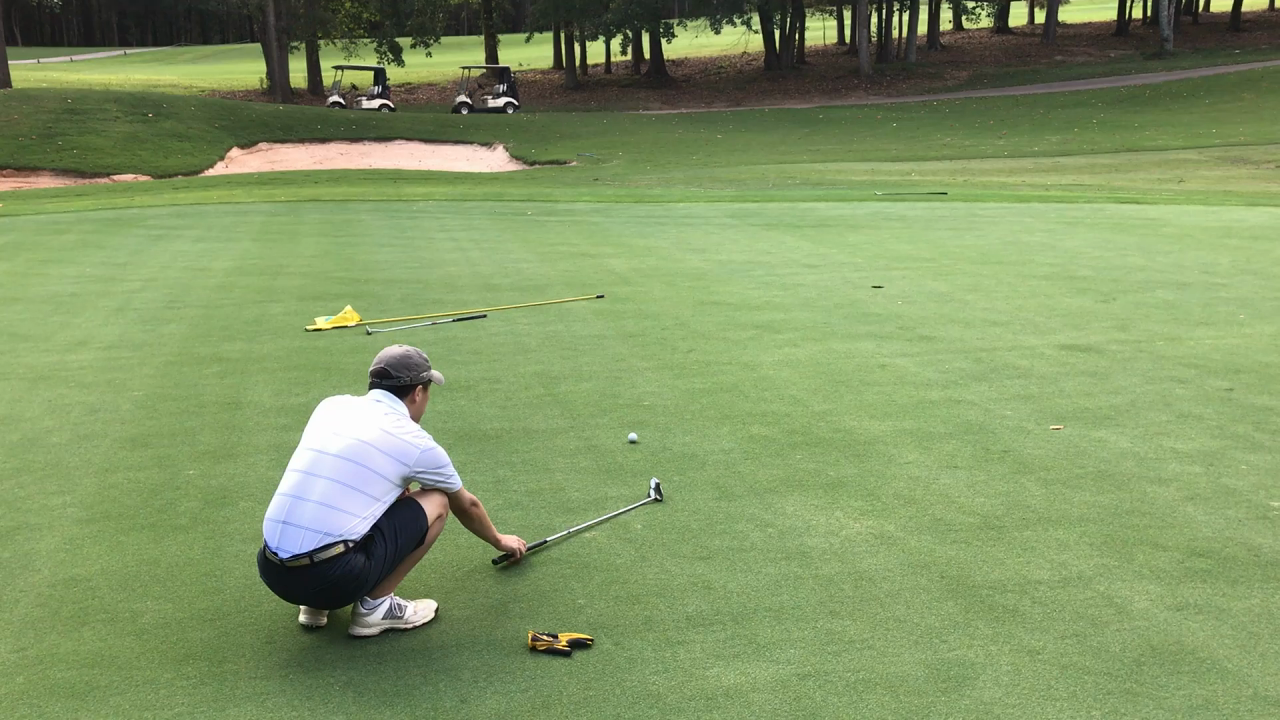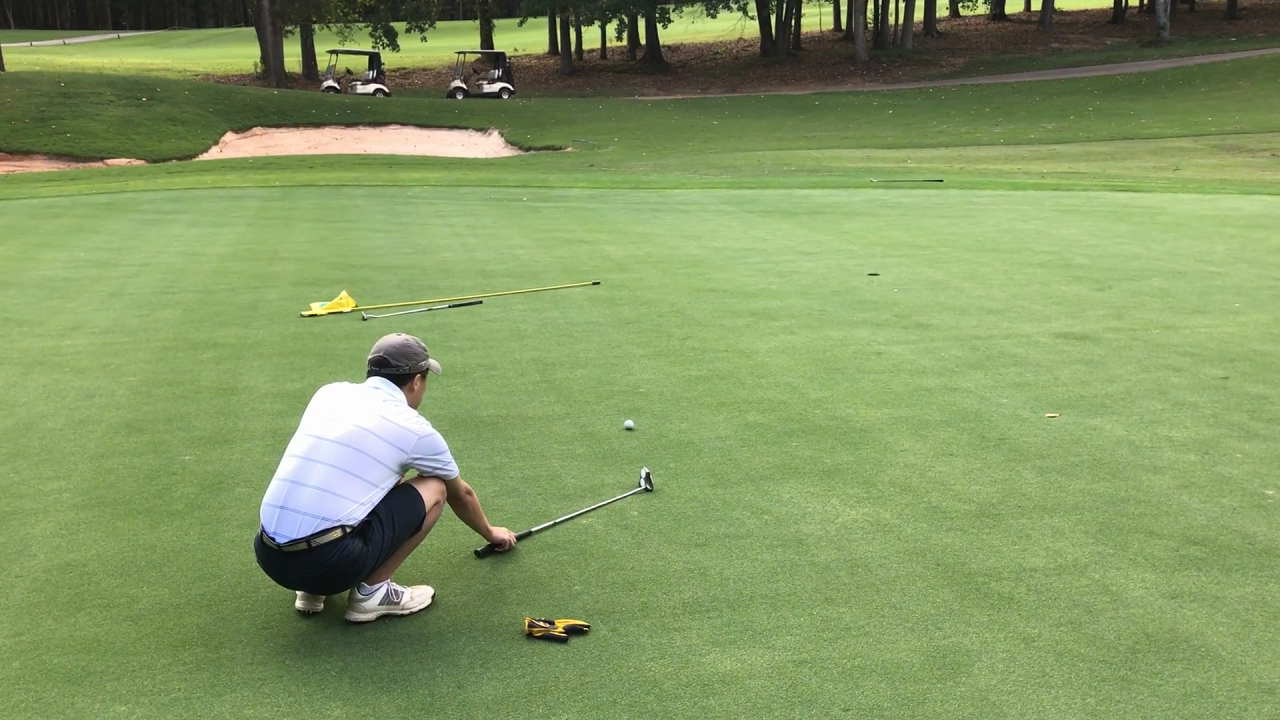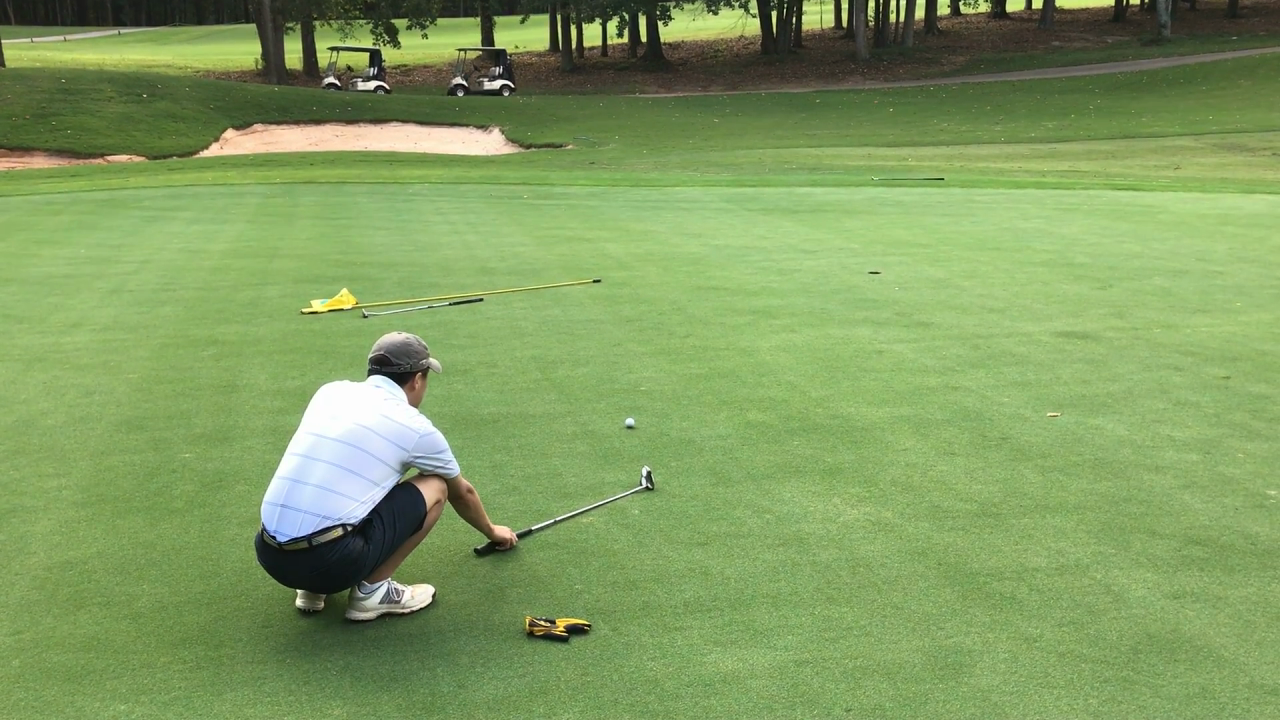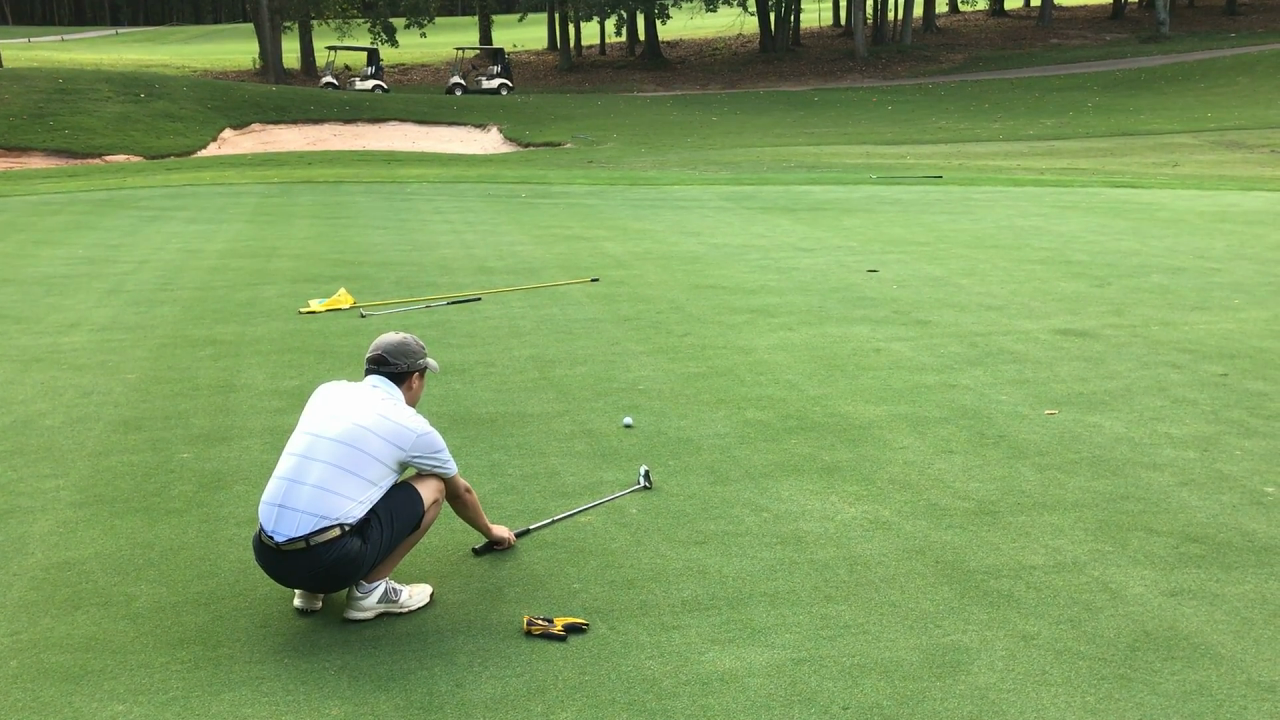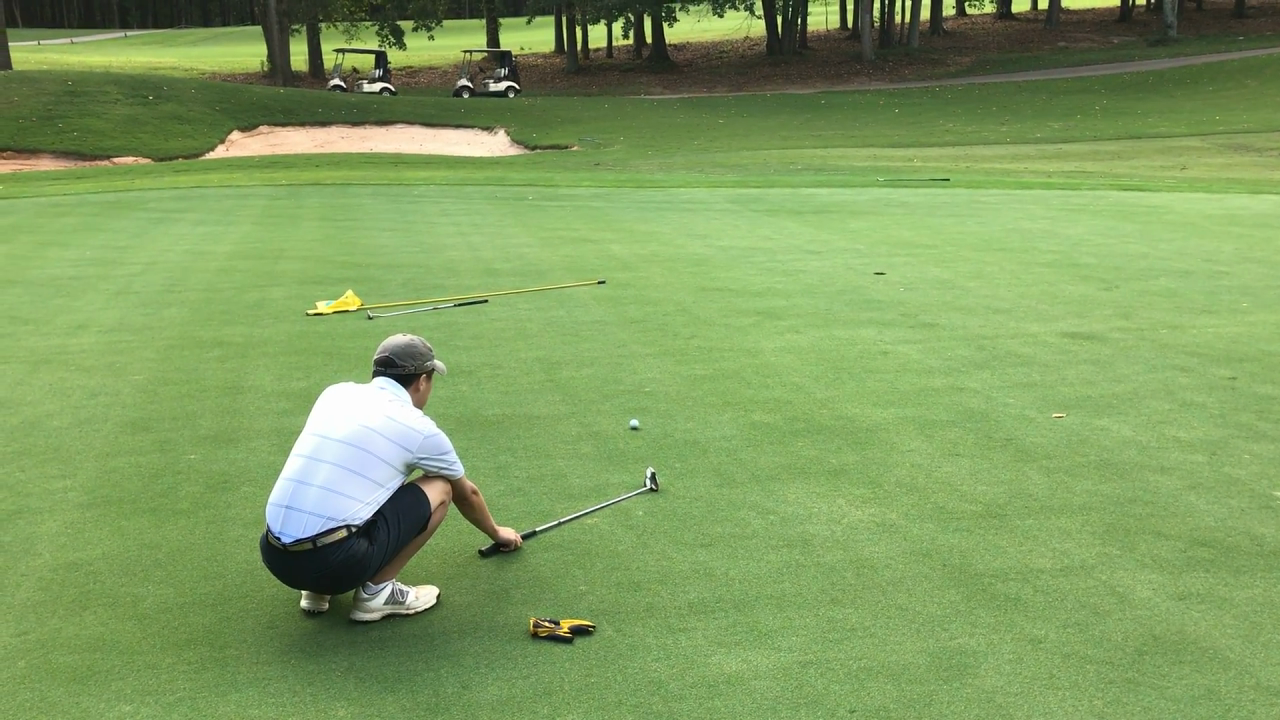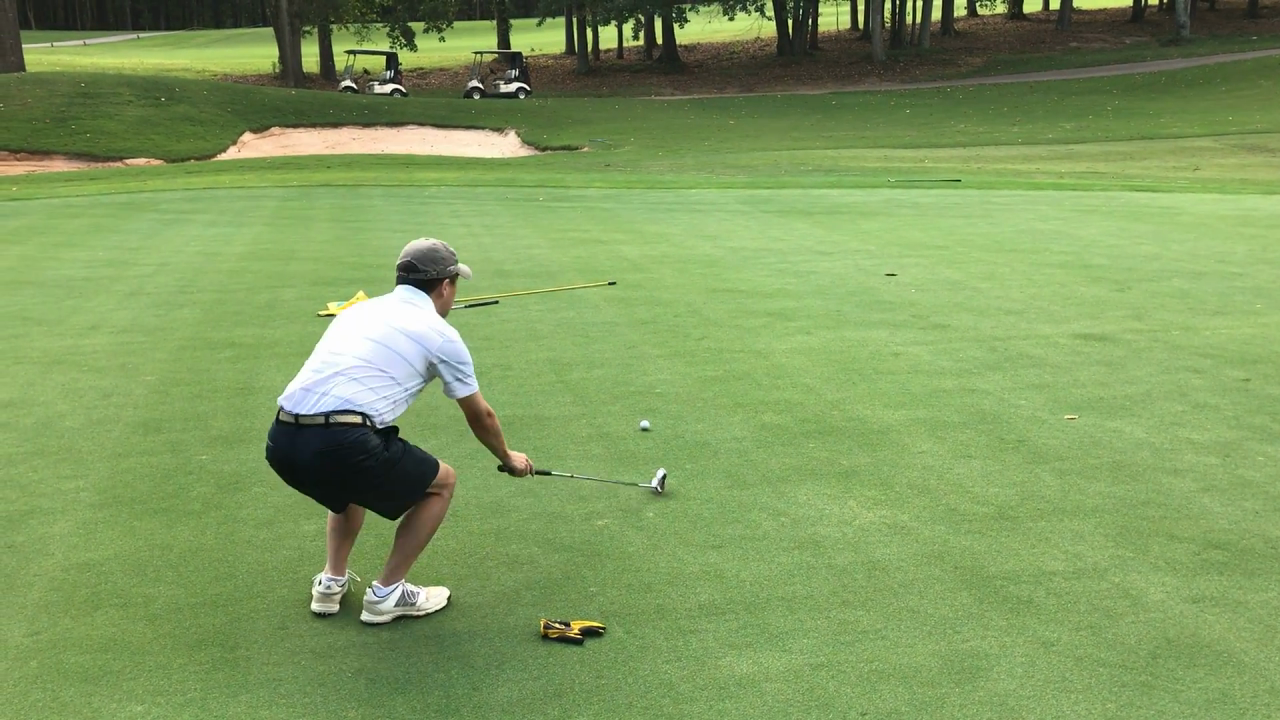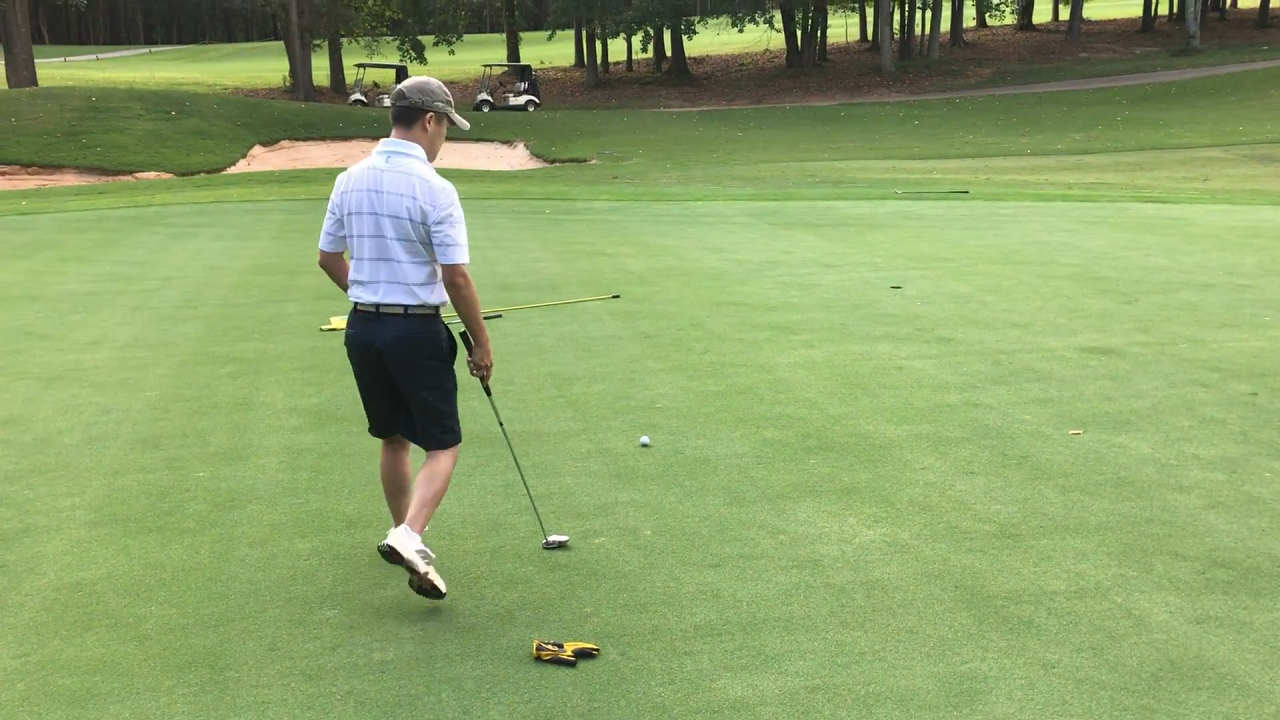
dt=0.7s
person 1, frame 1
left shoulder: (330, 406)
right shoulder: (415, 442)
right elbow: (466, 507)
right wrist: (499, 540)
left hip: (272, 570)
right hip: (331, 577)
right knee: (437, 502)
left ankle: (316, 603)
right ankle: (374, 607)
person 1, frame 2
left shoulder: (329, 393)
right shoulder: (414, 428)
right elbow: (460, 495)
right wrist: (489, 532)
left hip: (269, 555)
right hip: (328, 561)
right knee: (434, 489)
left ankle: (313, 587)
right ankle: (371, 592)
person 1, frame 3
left shoulder: (330, 391)
right shoulder: (415, 427)
right elbow: (462, 494)
right wrist: (491, 531)
left hip: (270, 554)
right hip: (329, 560)
right knee: (435, 487)
left ankle: (313, 587)
right ankle: (372, 591)
person 1, frame 4
left shoulder: (327, 391)
right shoulder: (412, 426)
right elbow: (459, 493)
right wrist: (490, 530)
left hip: (267, 555)
right hip: (327, 560)
right knee: (432, 487)
left ankle: (311, 587)
right ankle: (369, 590)
person 1, frame 5
left shoulder: (335, 393)
right shoulder: (419, 428)
right elbow: (466, 495)
right wrist: (496, 533)
left hip: (274, 555)
right hip: (334, 561)
right knee: (440, 489)
left ankle: (317, 588)
right ankle: (376, 591)
person 1, frame 6
left shoulder: (358, 309)
right shoulder: (439, 334)
right elbow: (479, 415)
left wrist: (383, 443)
right wrist: (507, 455)
left hip: (283, 440)
right hip: (340, 441)
left knee: (357, 481)
right knee: (439, 483)
left ankle: (331, 582)
right ankle: (385, 595)
person 1, frame 7
left shoulder: (348, 180)
right shoulder: (435, 190)
left elbow: (328, 258)
right elbow: (456, 278)
right wrist: (481, 341)
left hip: (361, 328)
right hip: (416, 330)
left knee: (392, 441)
right knee: (442, 446)
left ankle: (401, 532)
right ankle: (409, 536)
